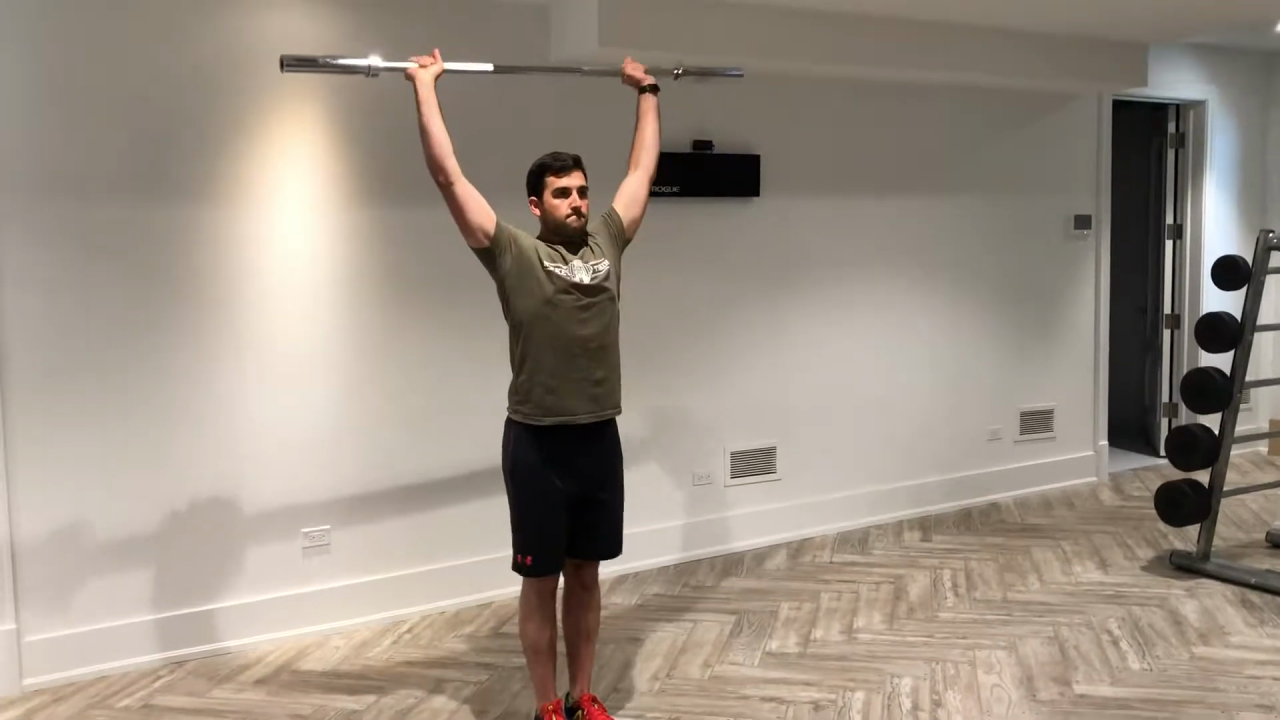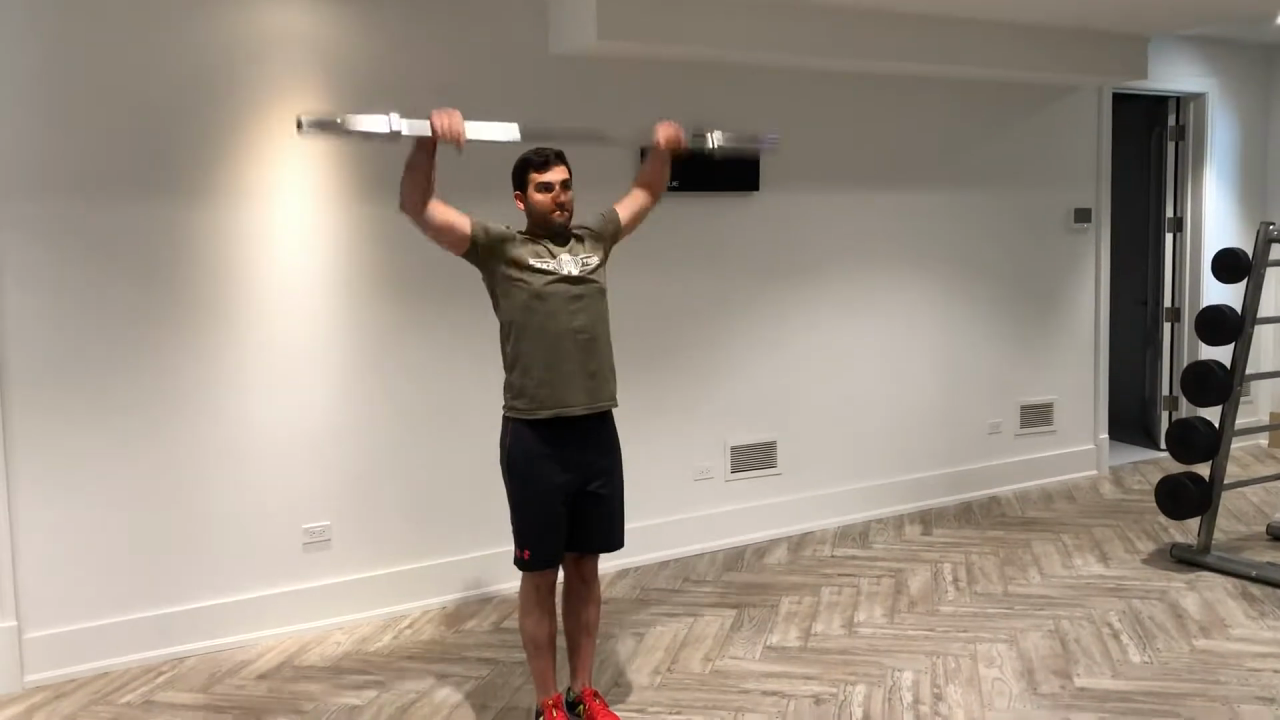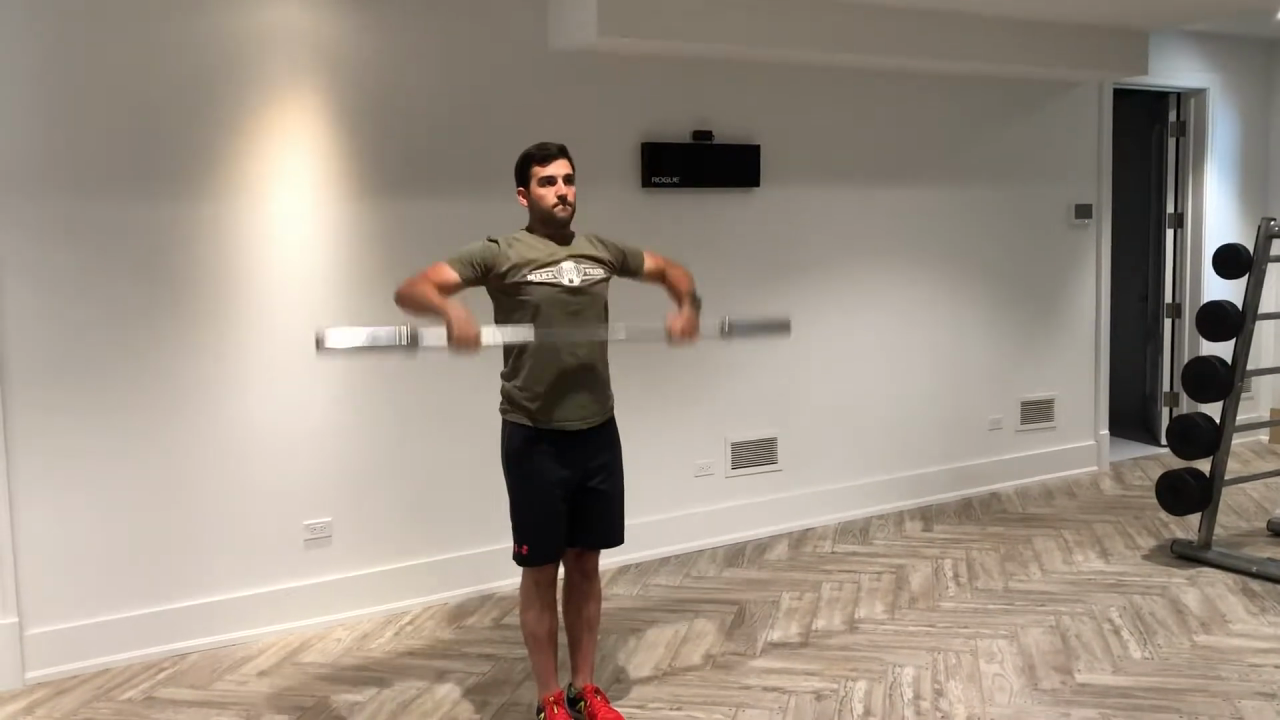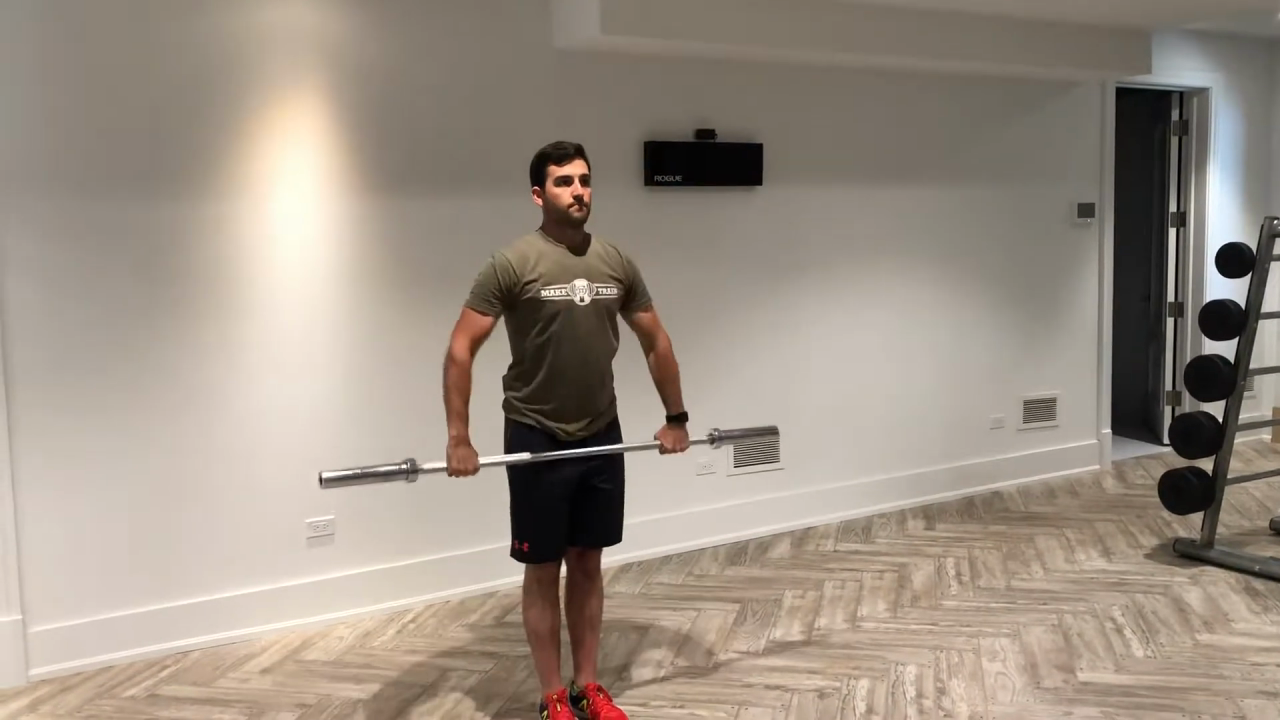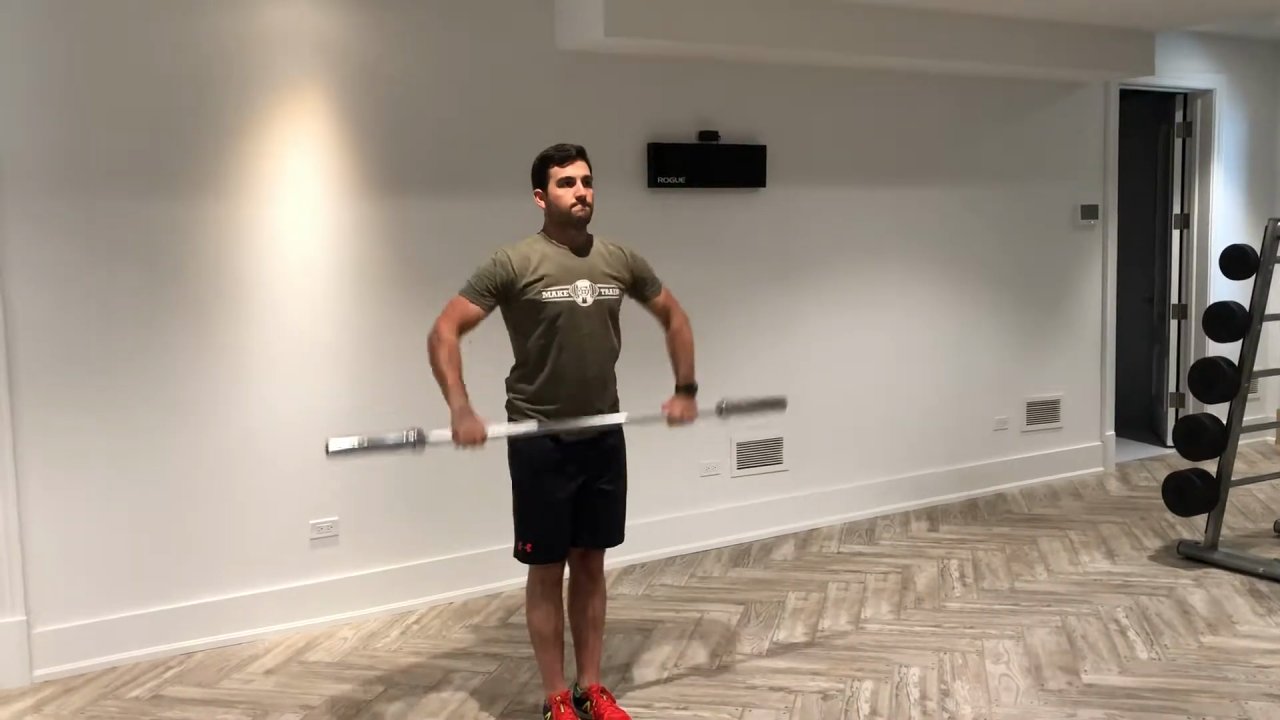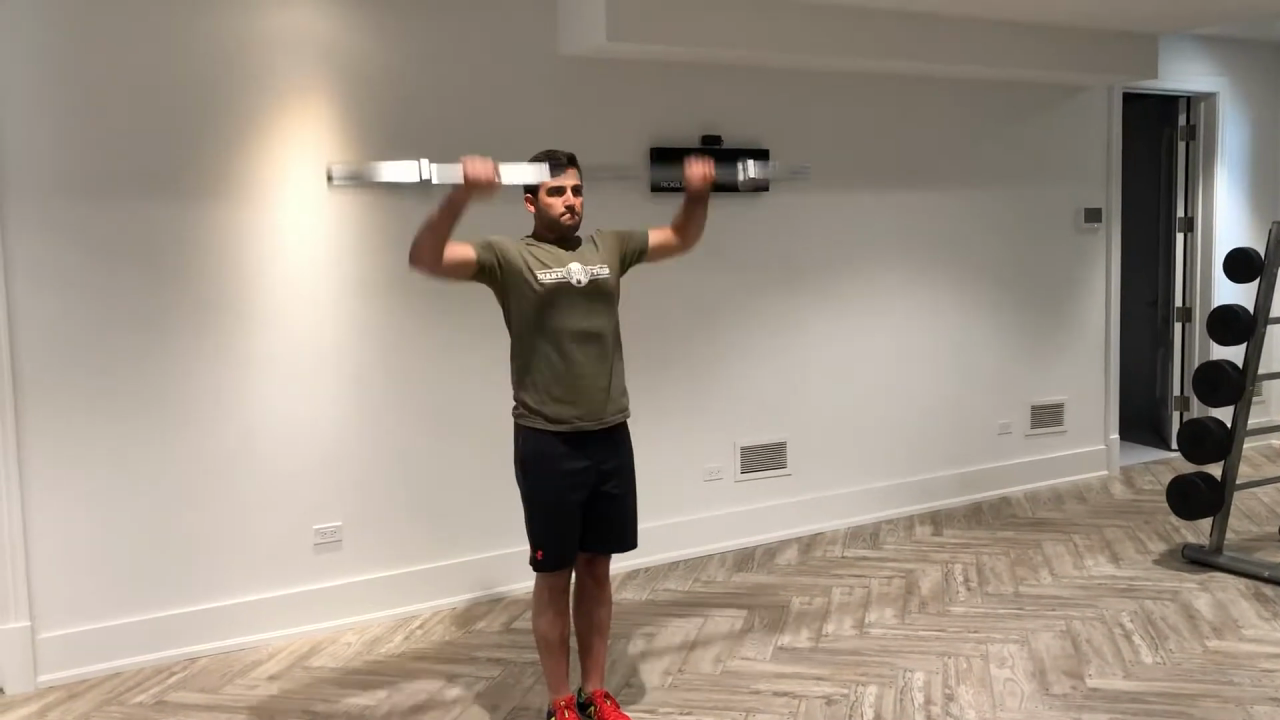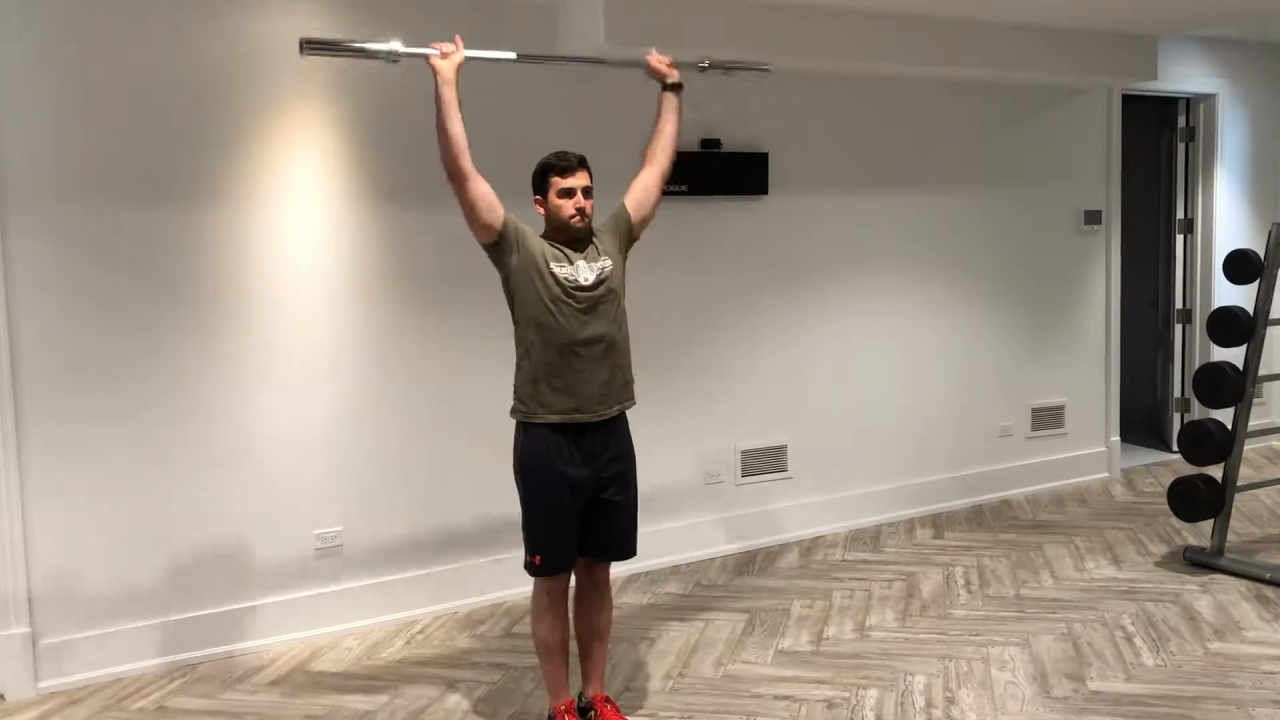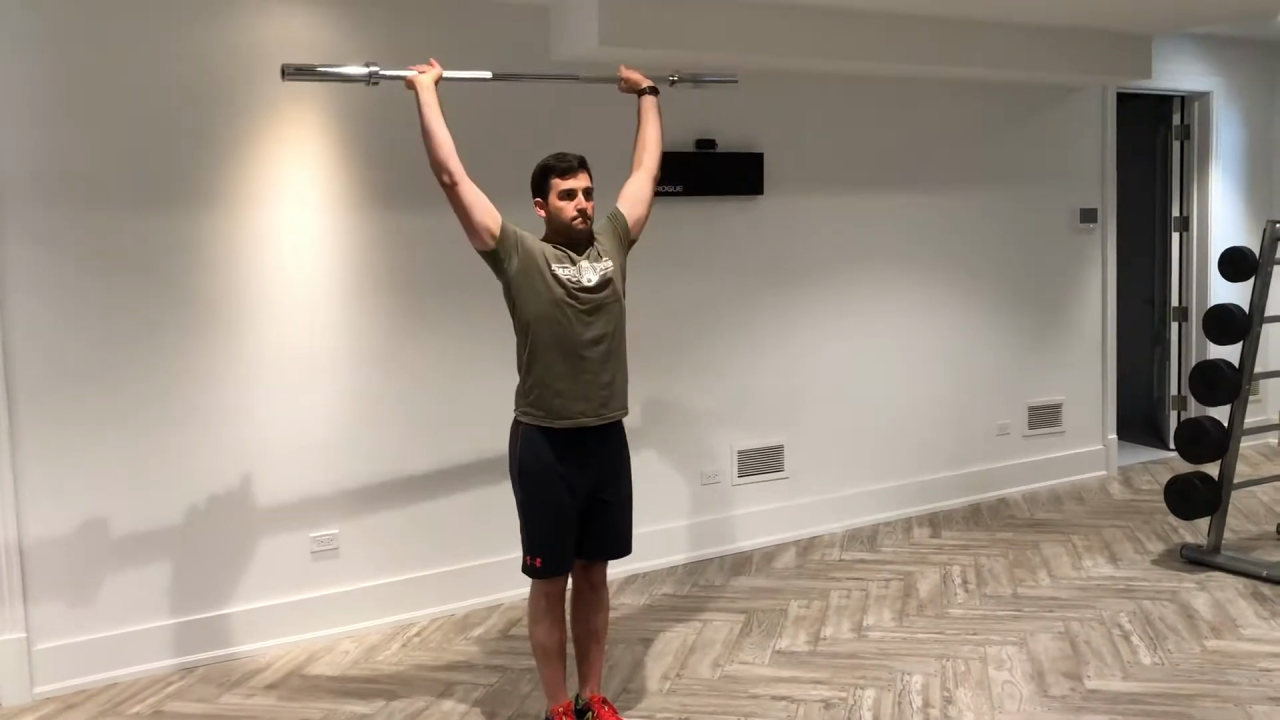
dt=0.3s
person 1, frame 1
left shoulder: (608, 240)
right shoulder: (511, 251)
left elbow: (642, 168)
right elbow: (447, 175)
left wrist: (646, 91)
right wrist: (425, 86)
left hip: (600, 439)
right hip: (537, 443)
left knee: (586, 575)
right knee: (542, 580)
person 1, frame 2
left shoulder: (594, 237)
right shoulder: (500, 246)
left elbow: (645, 192)
right elbow: (415, 205)
left wrist: (660, 150)
right wrist: (429, 142)
left hip: (597, 430)
right hip: (534, 436)
left knee: (585, 565)
right knee: (541, 573)
person 1, frame 3
left shoulder: (602, 249)
right shoulder: (499, 252)
left elbow: (667, 267)
right elbow: (411, 288)
left wrist: (687, 305)
right wrist: (449, 309)
left hip: (598, 432)
right hip: (533, 437)
left knee: (585, 562)
right knee: (540, 568)
person 1, frame 4
left shoulder: (617, 262)
right shoulder: (512, 263)
left elbow: (655, 341)
right elbow: (461, 349)
left wrist: (676, 417)
right wrist: (458, 437)
left hip: (601, 433)
right hip: (537, 438)
left knee: (588, 561)
right knee: (544, 568)
person 1, frame 5
left shoulder: (621, 259)
right shoulder: (513, 264)
left elbow: (672, 316)
right elbow: (444, 332)
left wrist: (685, 387)
right wrist: (460, 410)
left hip: (604, 436)
right hip: (540, 441)
left knee: (591, 563)
right knee: (547, 569)
person 1, frame 6
left shoulder: (607, 248)
right shoulder: (509, 258)
left elbow: (681, 238)
right elbow: (424, 257)
left wrist: (696, 194)
right wrist: (461, 194)
left hip: (610, 436)
right hip: (547, 442)
left knee: (598, 571)
right knee: (555, 577)
person 1, frame 7
left shoulder: (613, 239)
right shoulder: (517, 248)
left elbow: (657, 165)
right elbow: (461, 171)
left wrist: (670, 87)
right wrist: (446, 79)
left hip: (611, 436)
right hip: (548, 442)
left knee: (597, 573)
right knee: (553, 580)
person 1, frame 8
left shoulder: (613, 241)
right shoulder: (517, 254)
left elbow: (646, 168)
right elbow: (453, 177)
left wrist: (645, 94)
right wrist: (426, 92)
left hip: (607, 439)
right hip: (544, 443)
left knee: (594, 575)
right knee: (550, 581)
